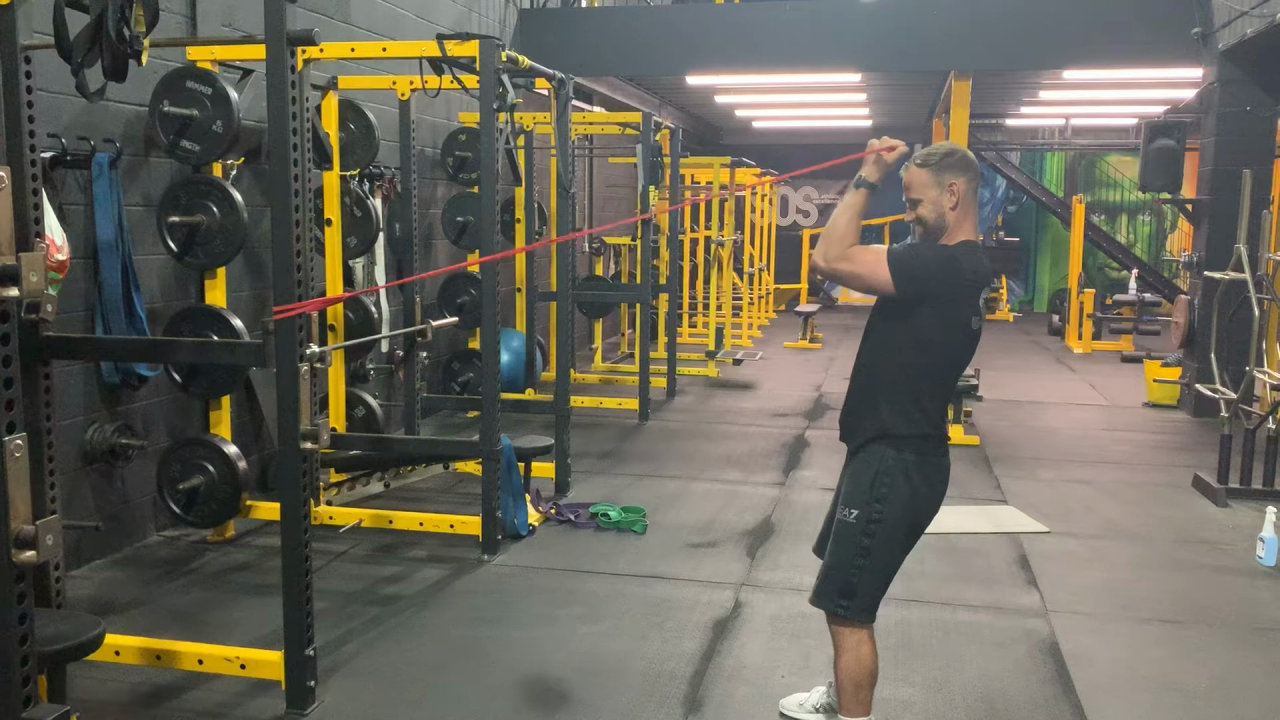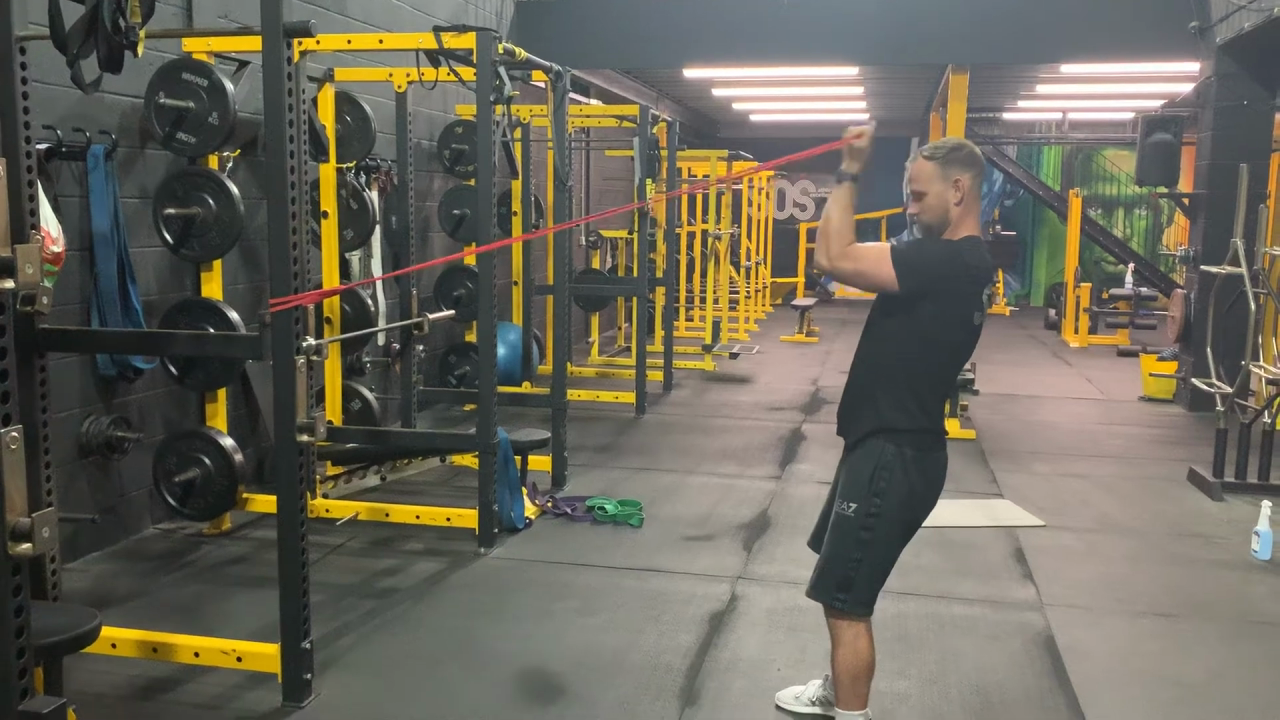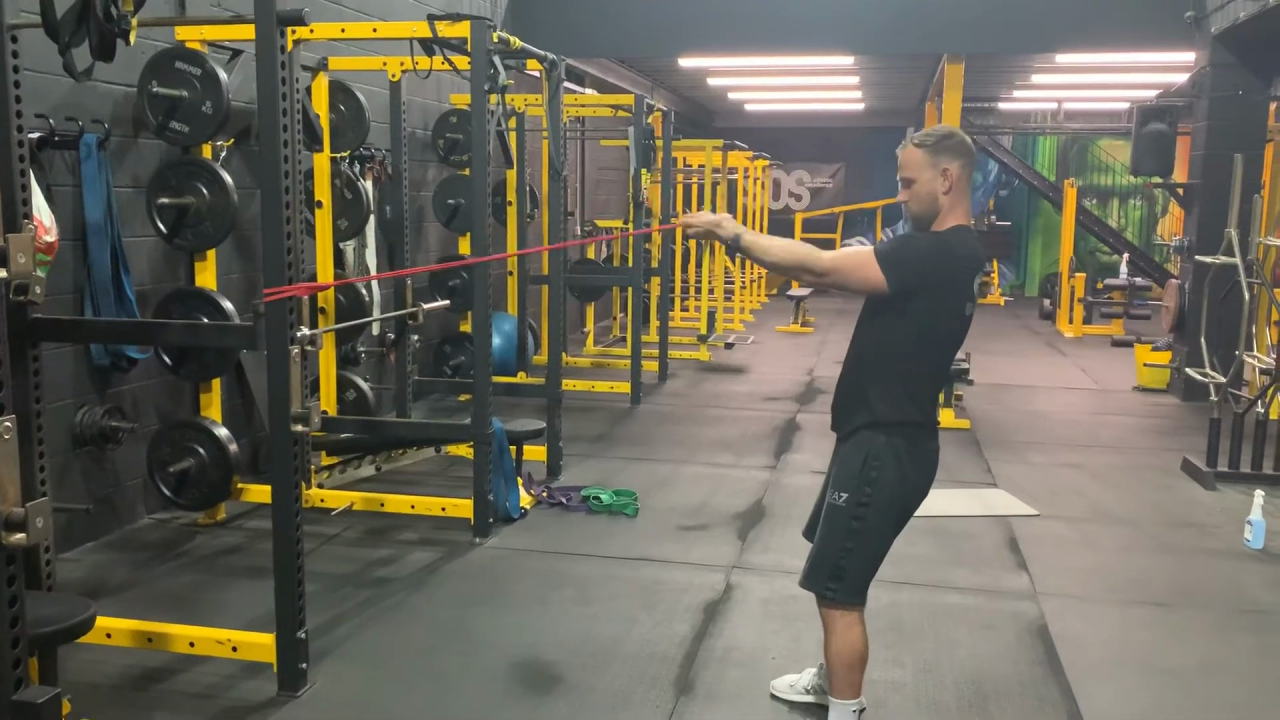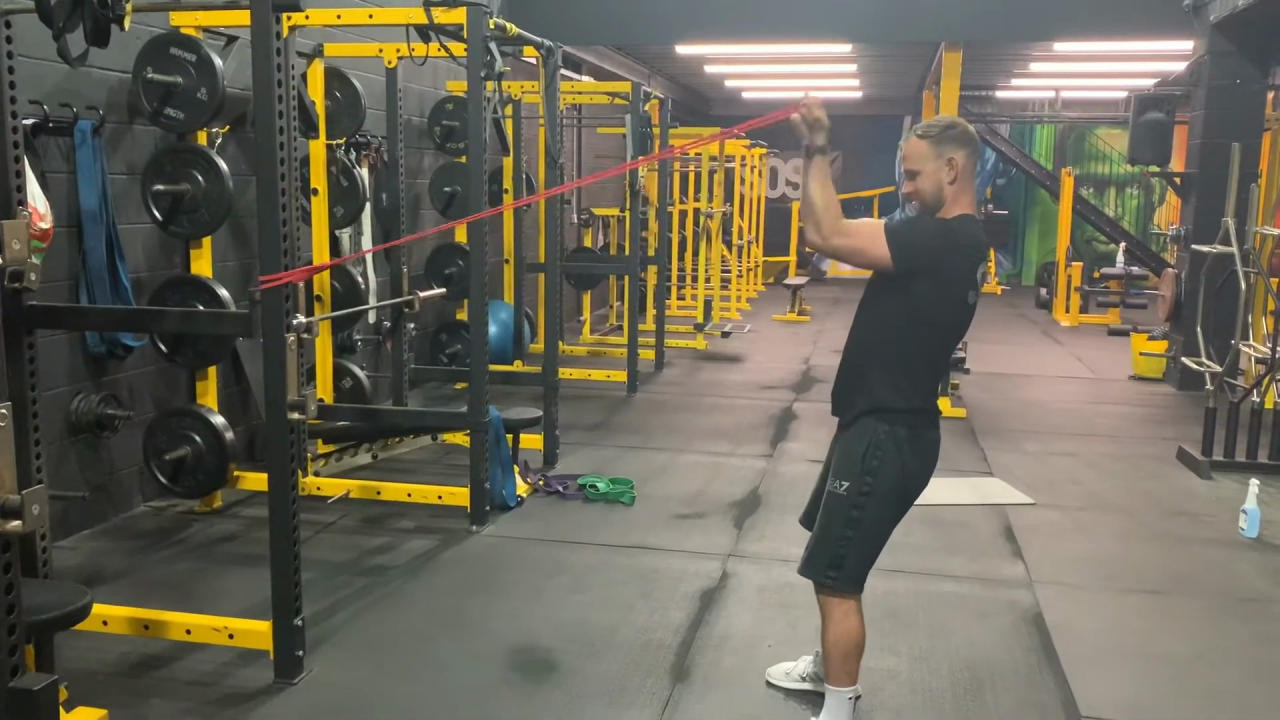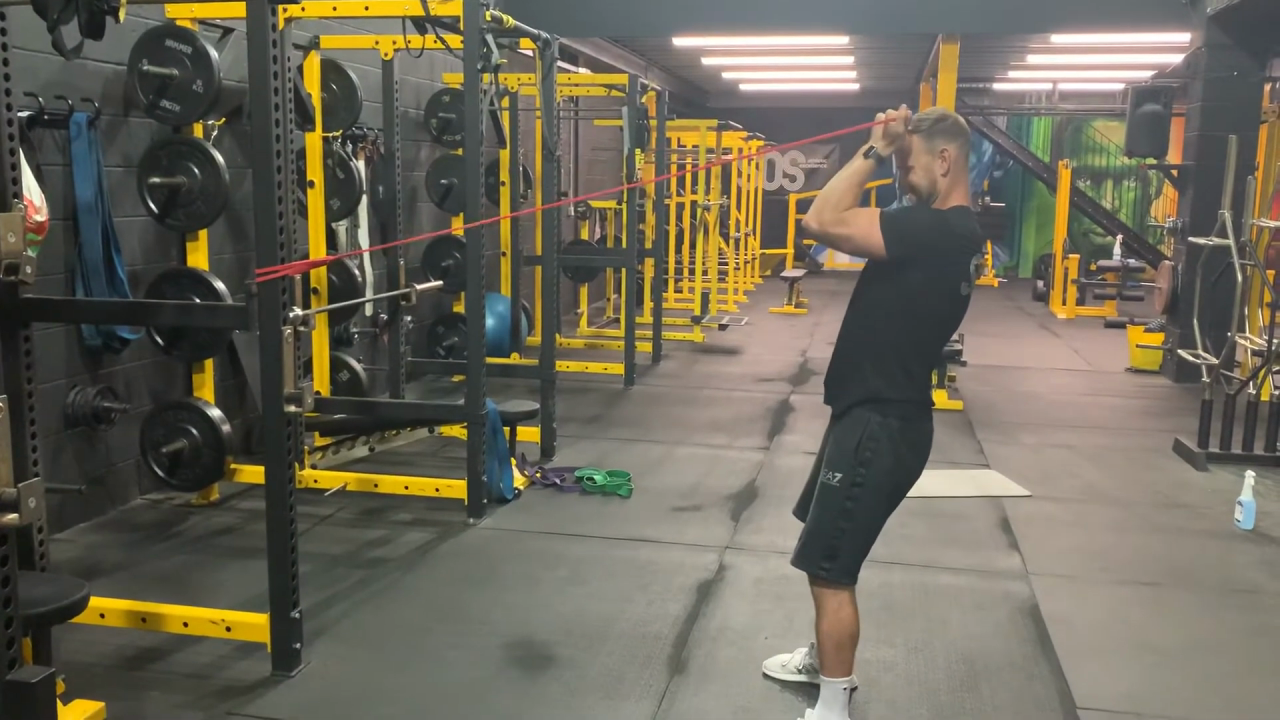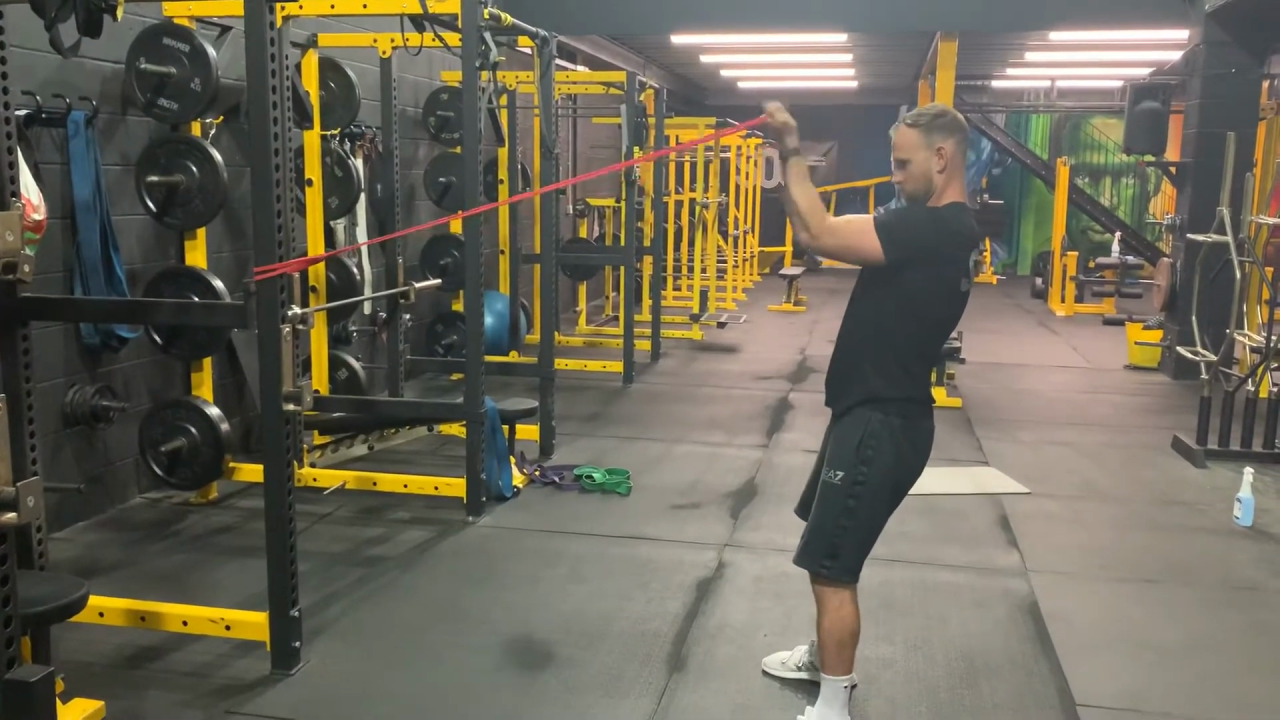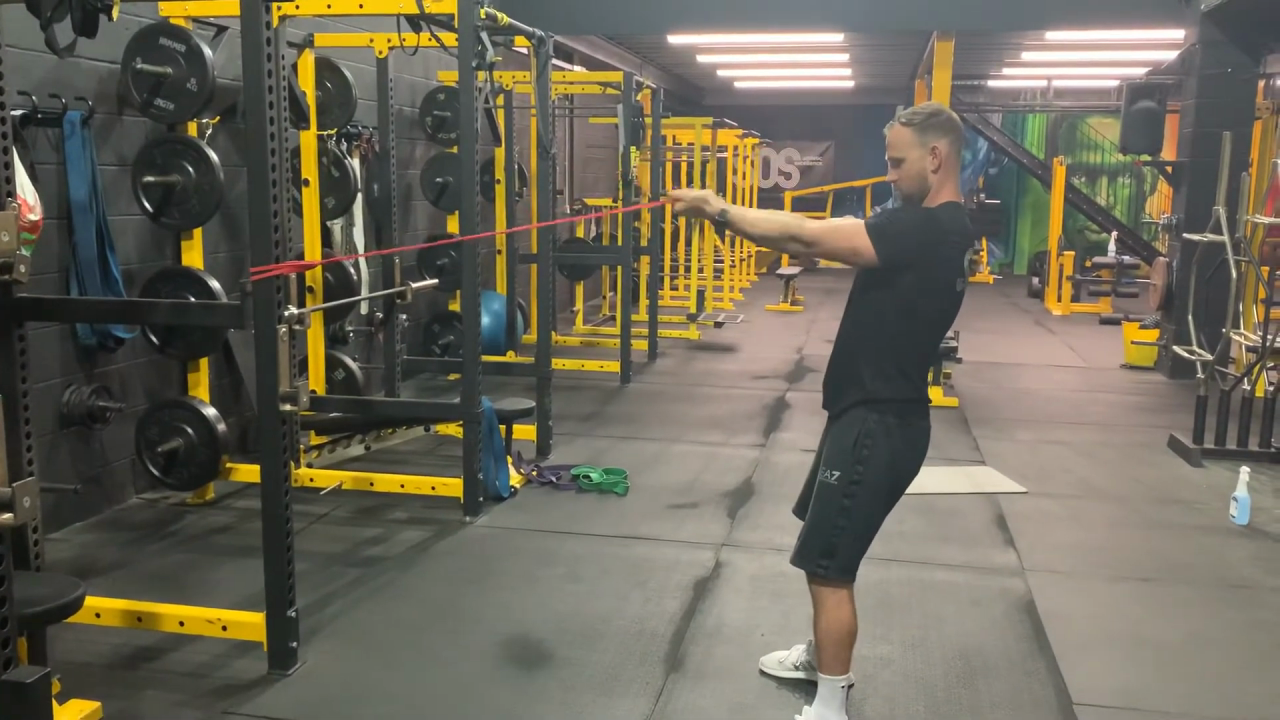
dt=0.7s
person 1, frame 1
left shoulder: (944, 267)
right shoulder: (955, 266)
left elbow: (830, 260)
left wrist: (866, 178)
left hip: (897, 463)
right hip: (894, 451)
left knee: (847, 607)
right knee: (844, 594)
person 1, frame 2
left shoulder: (949, 263)
right shoulder: (954, 262)
left elbow: (834, 259)
left wrist: (850, 172)
left hip: (894, 456)
right hip: (889, 445)
left knee: (844, 599)
right knee: (841, 587)
person 1, frame 3
left shoulder: (937, 255)
right shoulder: (946, 250)
left elbow: (820, 268)
right elbow: (846, 268)
left wrist: (733, 235)
left hip: (886, 446)
right hip: (884, 435)
left knee: (837, 588)
right knee: (836, 575)
person 1, frame 4
left shoulder: (944, 242)
right shoulder: (946, 239)
left elbow: (828, 235)
right elbow: (848, 235)
left wrist: (814, 149)
left hip: (887, 434)
right hip: (882, 423)
left knee: (834, 576)
right knee: (833, 562)
right ankle: (828, 666)
person 1, frame 5
left shoulder: (938, 231)
right shoulder: (945, 230)
left elbow: (822, 222)
right elbow: (846, 225)
left wrist: (873, 151)
left hip: (881, 424)
right hip: (877, 412)
left knee: (828, 568)
right knee: (826, 553)
right ankle: (826, 659)
person 1, frame 6
left shoulder: (936, 230)
right shoulder: (940, 226)
left elbow: (818, 234)
right elbow: (842, 234)
left wrist: (793, 151)
left hip: (882, 421)
right hip: (877, 411)
left knee: (830, 565)
right knee: (829, 549)
right ankle: (827, 656)
person 1, frame 7
left shoulder: (927, 232)
right shoulder: (936, 227)
left elbow: (808, 238)
right elbow: (830, 236)
left wrist: (718, 207)
left hip: (879, 424)
right hip: (874, 412)
left knee: (826, 566)
right knee: (823, 551)
right ankle: (824, 657)
